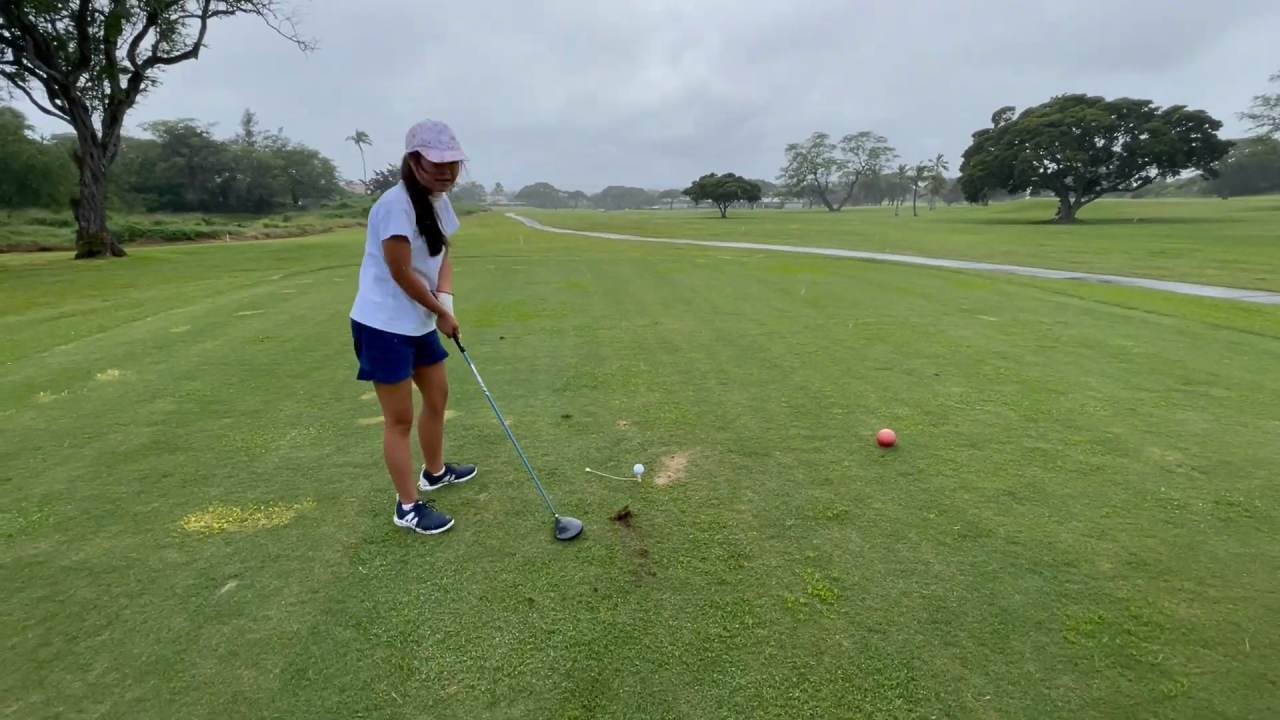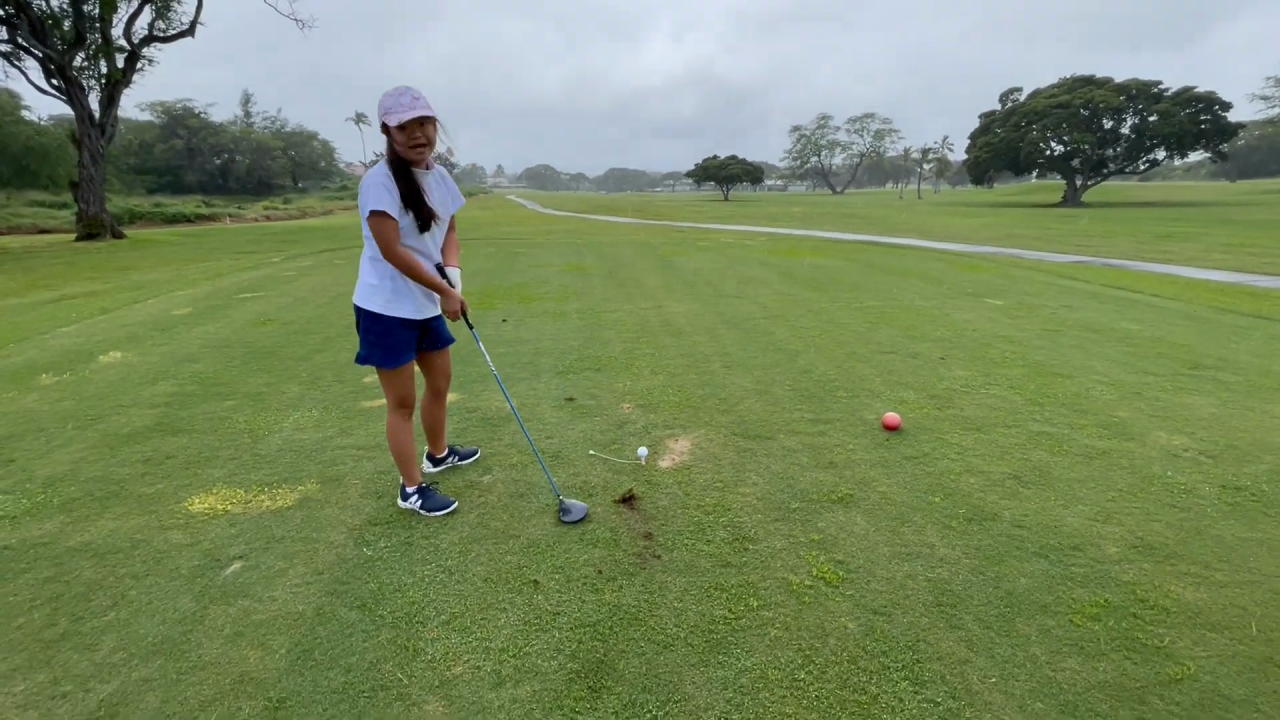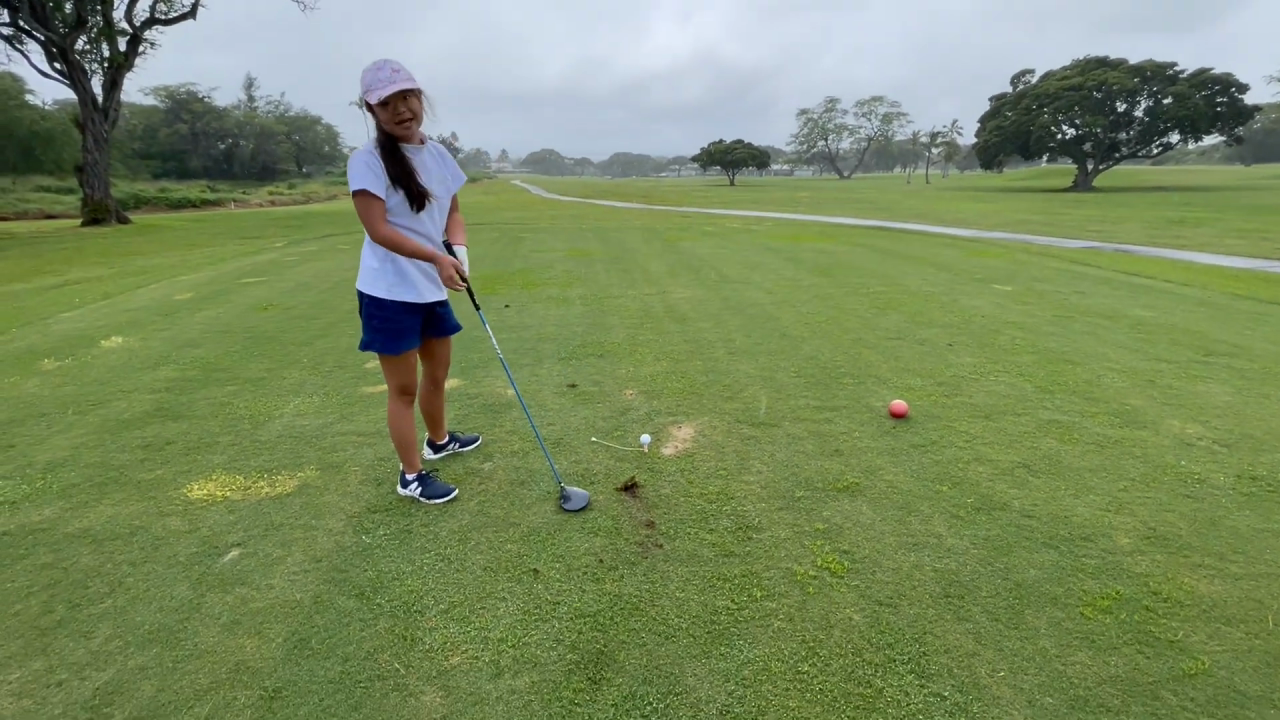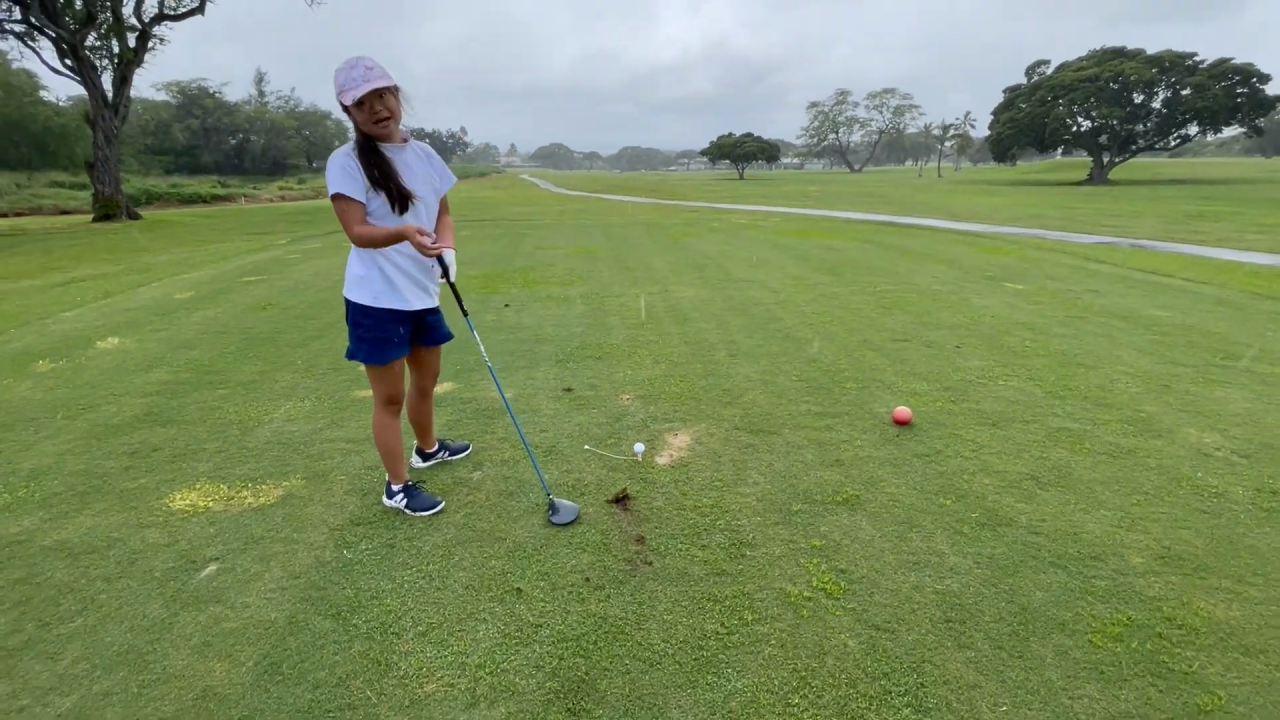
dt=0.3s
person 1, frame 1
left shoulder: (439, 201)
right shoulder: (396, 204)
left elbow: (442, 254)
right elbow: (401, 273)
left wrist: (446, 299)
right wrist: (442, 313)
left hip: (419, 322)
right hip: (384, 325)
left knee: (437, 396)
right knee: (400, 418)
left ankle: (435, 470)
right ankle: (408, 506)
person 1, frame 2
left shoulder: (439, 176)
right shoulder: (379, 181)
left elbow: (448, 231)
right elbow: (391, 251)
left wrist: (452, 273)
right wrist: (445, 292)
left hip: (425, 305)
right hip: (386, 309)
left knee: (440, 382)
right knee: (402, 402)
left ankle: (438, 453)
right ankle: (412, 488)
person 1, frame 3
left shoulder: (438, 155)
right shoulder: (367, 160)
left elbow: (452, 212)
right elbow: (379, 230)
left wrist: (458, 250)
right wrist: (434, 256)
left hip: (432, 290)
right hip: (389, 294)
left knee: (437, 373)
right knee: (404, 389)
left ankle: (439, 439)
right ankle: (411, 476)
person 1, frame 4
left shoulder: (424, 154)
right shoulder: (346, 161)
left elbow: (443, 212)
right elbow: (357, 232)
left wrist: (447, 250)
right wrist: (404, 233)
left hip: (423, 295)
right hip: (377, 301)
left knee: (426, 382)
right knee: (391, 397)
left ankle: (428, 448)
right ankle: (398, 487)
